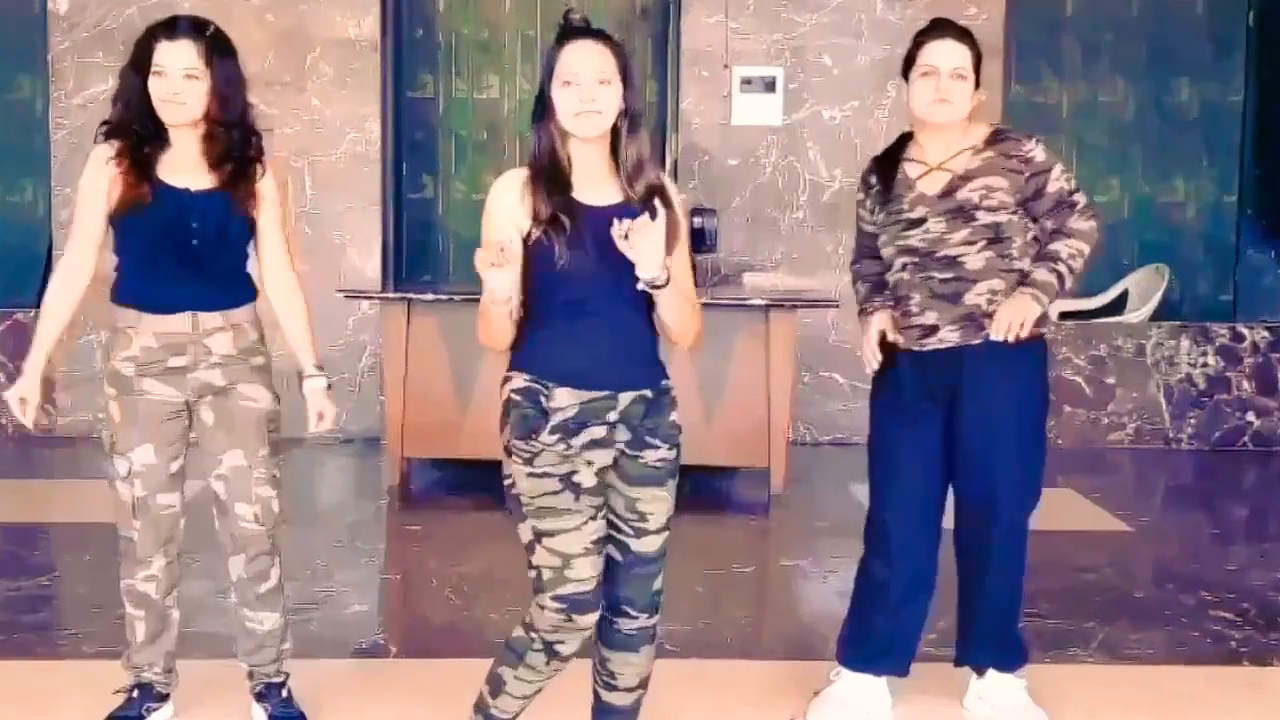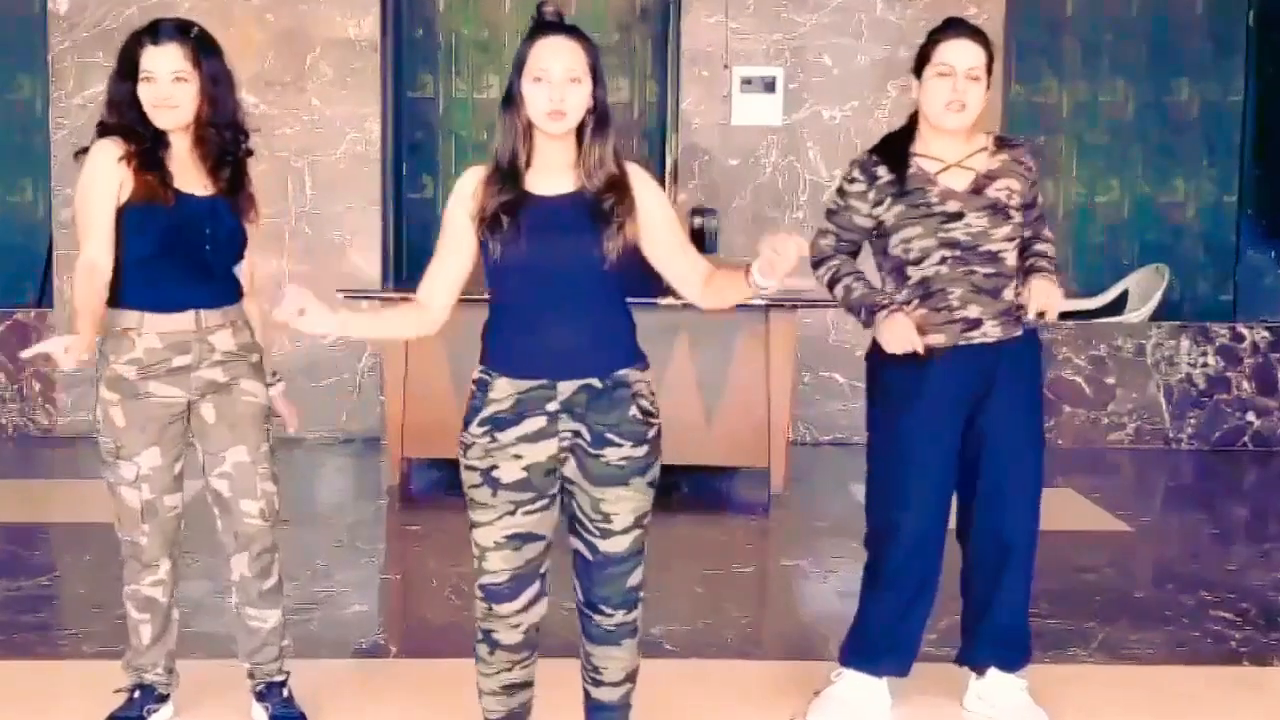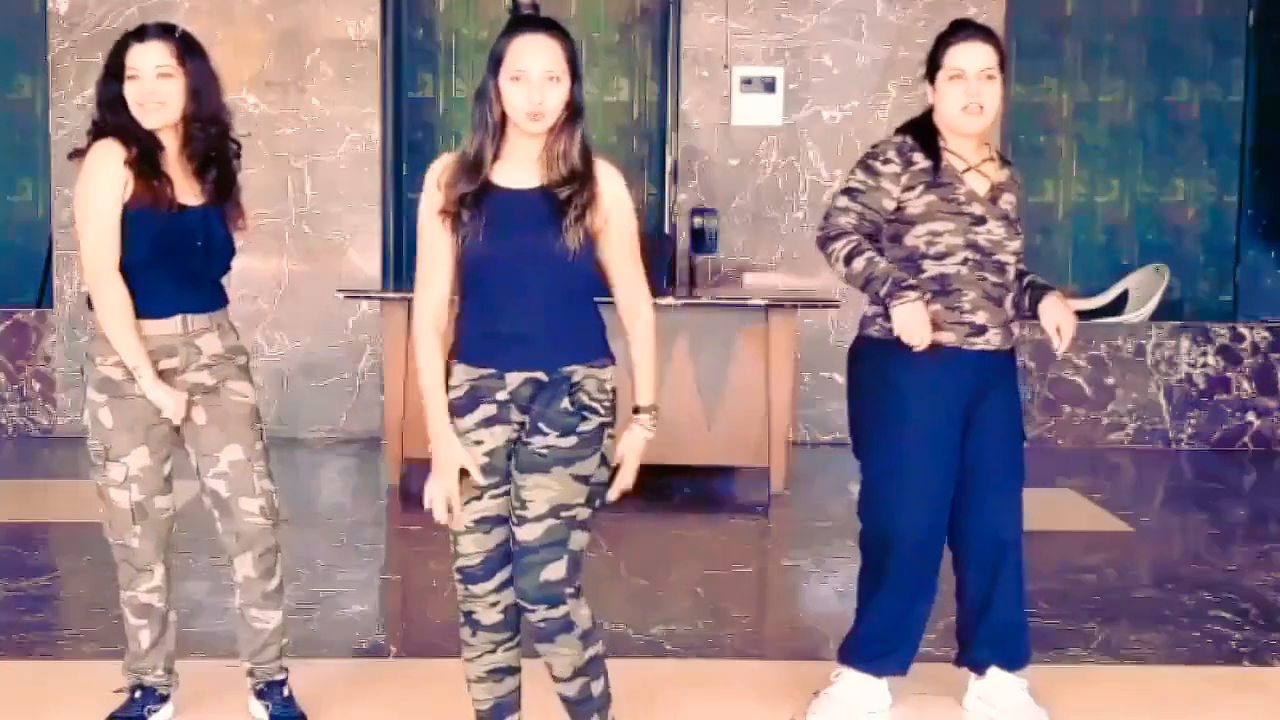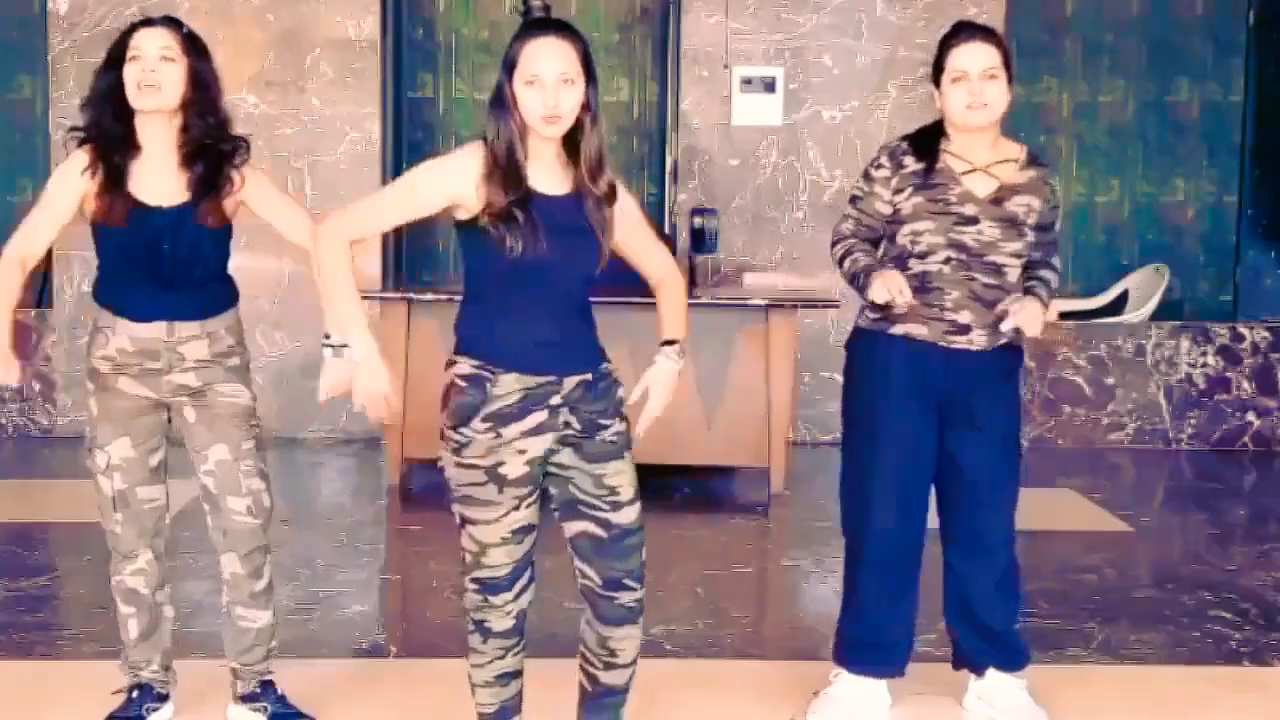
dt=0.4s
person 1, frame 1
left shoulder: (654, 193)
right shoulder: (517, 192)
left elbow: (685, 331)
right elbow: (496, 334)
left wrist: (656, 270)
right wrist: (495, 294)
left hip: (647, 415)
right hip: (552, 414)
left knee: (636, 608)
right knee: (565, 616)
person 1, frame 2
left shoulder: (626, 184)
right shoulder: (482, 190)
left elbow: (696, 280)
right elbow: (426, 309)
left wrist: (755, 279)
right wrist: (333, 322)
left hip: (609, 404)
right hip: (507, 404)
left knee: (612, 602)
right knee: (506, 603)
person 1, frame 3
left shoulder: (595, 184)
right shoulder: (452, 179)
left elbow: (635, 300)
right elbow: (431, 313)
left wrist: (637, 413)
right wrist: (439, 430)
left hip: (573, 393)
right hip: (475, 398)
left knee: (551, 590)
right knee: (483, 592)
person 1, frame 4
left shoulder: (601, 191)
right shoulder: (471, 172)
left elbow: (667, 275)
right elbow: (333, 234)
left wrist: (669, 352)
right wrist: (357, 344)
left hip: (587, 398)
right hip: (491, 401)
left knee: (619, 586)
right knee: (497, 592)
person 2, frame 1
left shoulder: (248, 169)
right shoulder: (116, 161)
left elbow: (279, 273)
right elbow: (75, 266)
left wrist: (311, 373)
left hip: (234, 353)
right hip: (143, 356)
left knee: (251, 519)
right knee: (146, 525)
person 2, frame 2
left shoulder: (228, 166)
right shoulder: (116, 158)
right elbow: (94, 265)
left wrist: (268, 375)
right wrist: (82, 337)
left hip: (228, 351)
right hip: (142, 352)
left knee: (252, 518)
right knee: (147, 529)
person 2, frame 3
left shoulder: (216, 169)
right shoulder: (111, 160)
right elbow: (102, 275)
right wrist: (147, 377)
left hip: (215, 353)
right hip: (128, 362)
left knee: (253, 517)
right knee: (139, 536)
person 2, frame 4
left shoulder: (226, 168)
right shoulder: (93, 166)
left elbow: (315, 240)
left hip: (212, 355)
right hip: (123, 358)
left knee: (243, 513)
right knee: (133, 527)
person 3, frame 1
left shoulder: (1017, 156)
right shoulder: (882, 175)
left elbow: (1076, 222)
right elbow: (866, 256)
left wrist: (1036, 290)
right wrist: (872, 307)
left hip: (999, 365)
right hip: (907, 370)
left knee: (995, 517)
right knee: (897, 520)
person 3, frame 2
left shoulder: (1013, 163)
right shoulder: (877, 170)
left elbow: (1035, 236)
right elbow: (830, 253)
left wrist: (1040, 276)
right wrist: (878, 311)
left hip: (1010, 364)
right hip: (917, 369)
left knee: (1006, 520)
right knee: (905, 520)
person 3, frame 3
left shoulder: (1003, 175)
right shoulder: (900, 158)
right elbow: (840, 232)
left wrist: (1042, 296)
right wrist: (892, 293)
left hip: (991, 373)
right hip: (906, 366)
left knee: (994, 524)
right knee: (905, 522)
person 3, frame 4
left shoulder: (1035, 179)
right shoulder: (902, 162)
left elbow: (1044, 261)
right elbow: (851, 238)
left wrist: (1036, 300)
right wrist: (873, 276)
left hip: (985, 370)
right hip: (892, 360)
left knee: (984, 520)
right knee: (880, 513)
